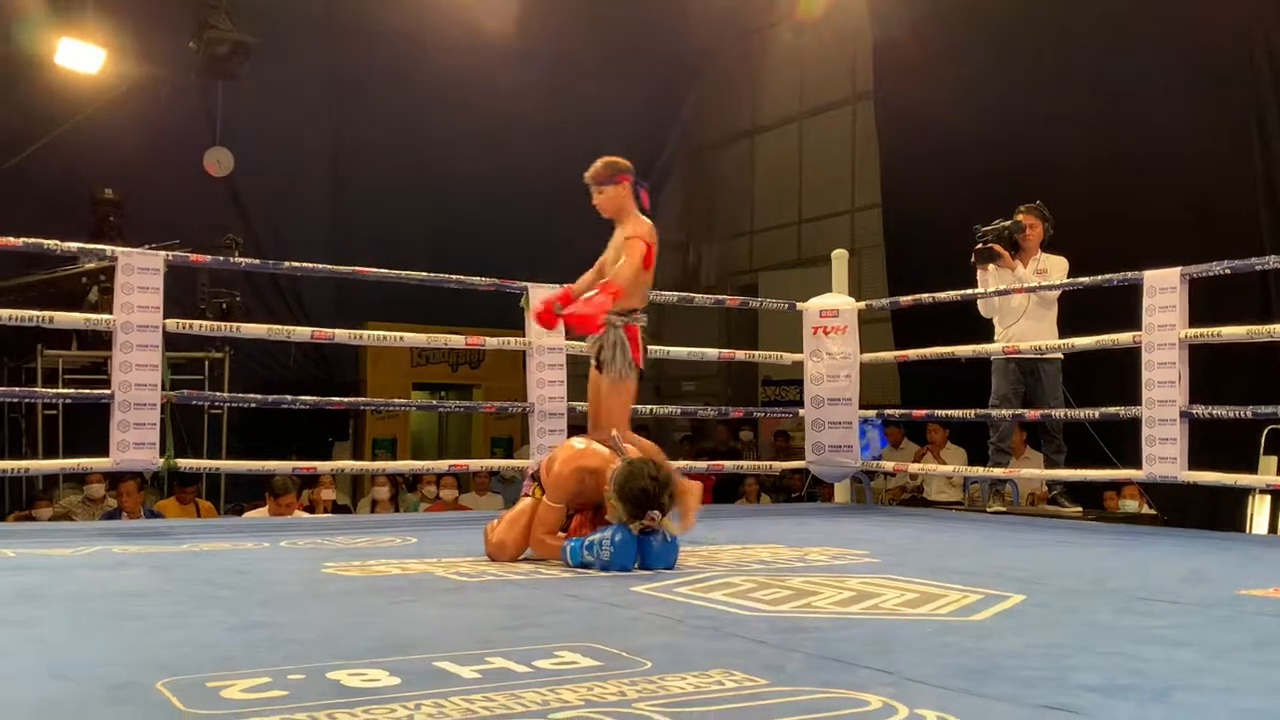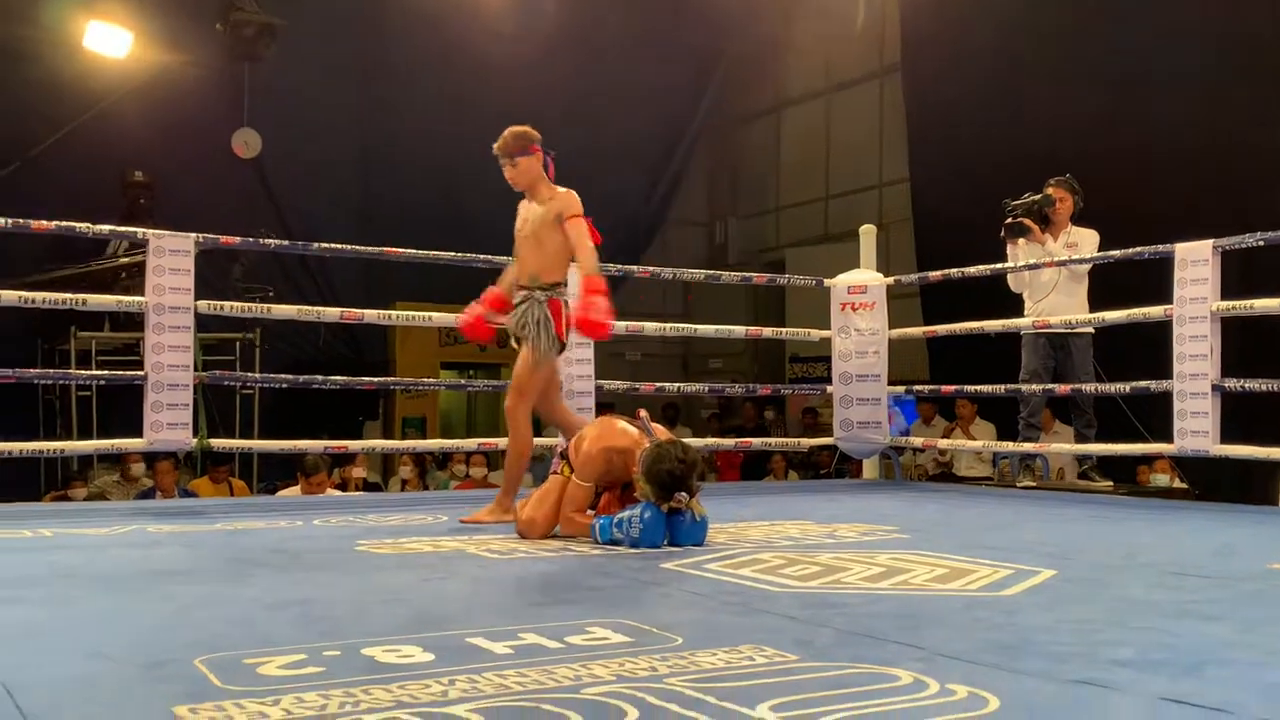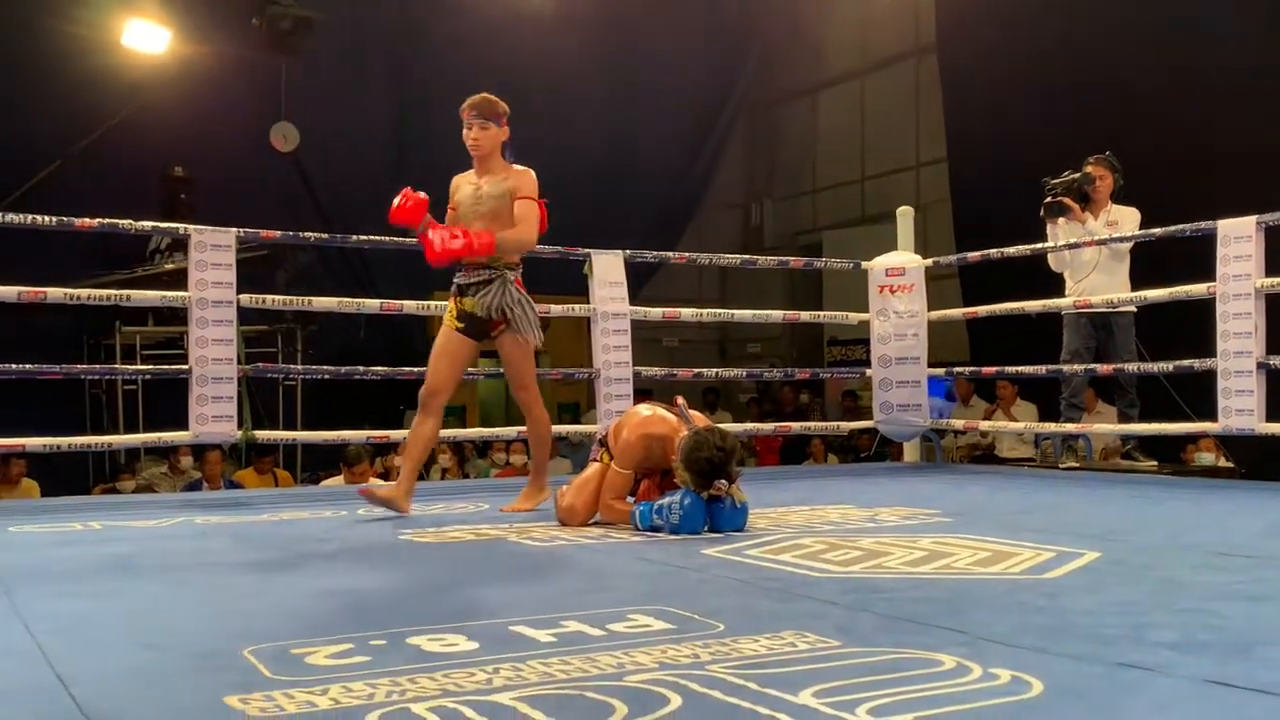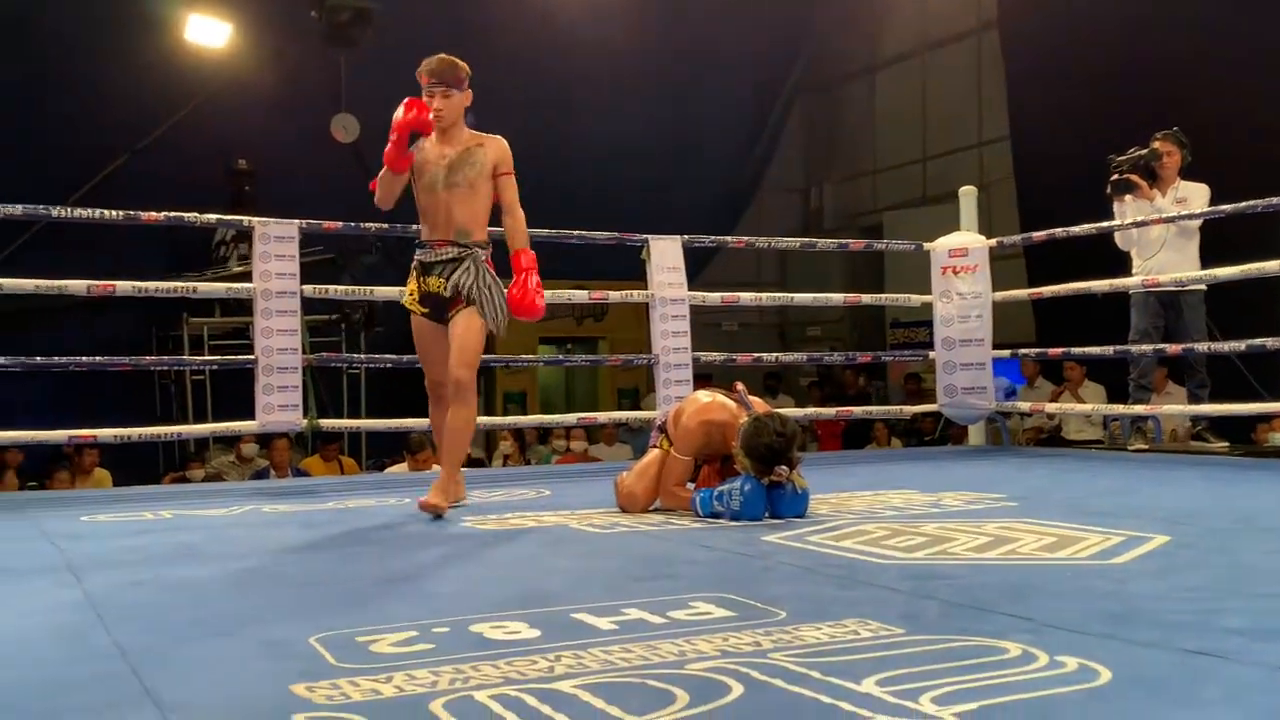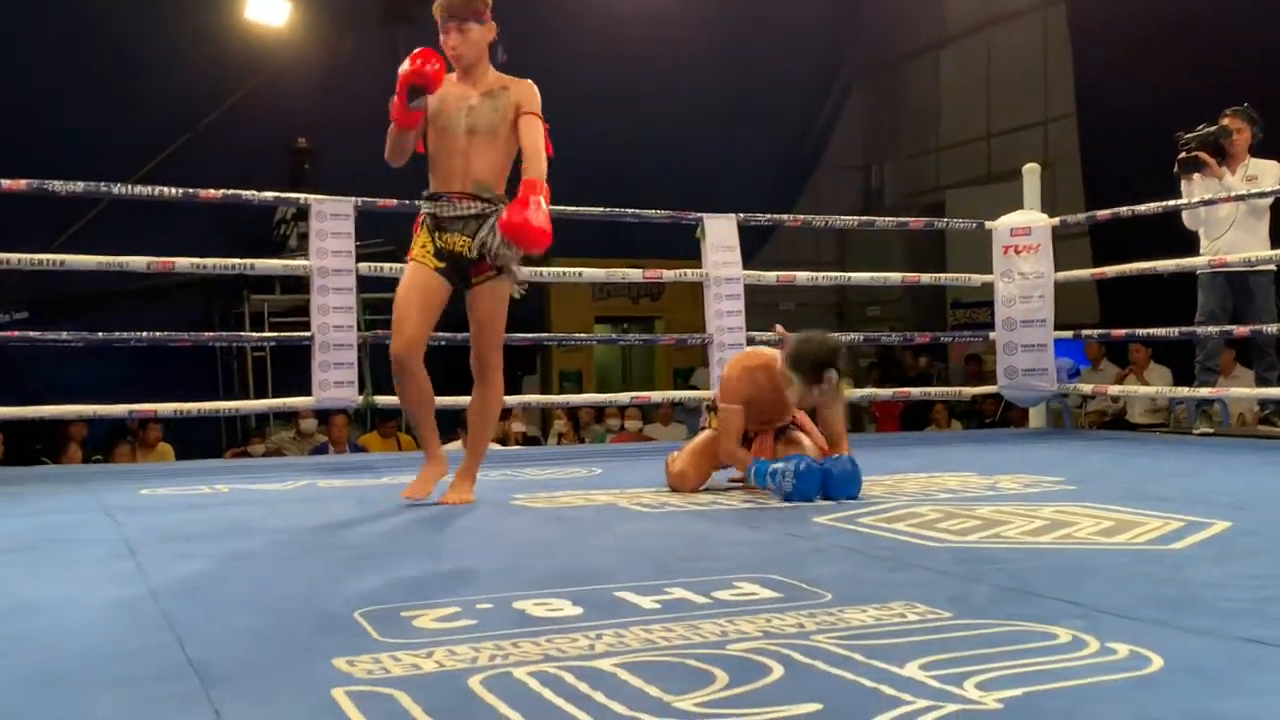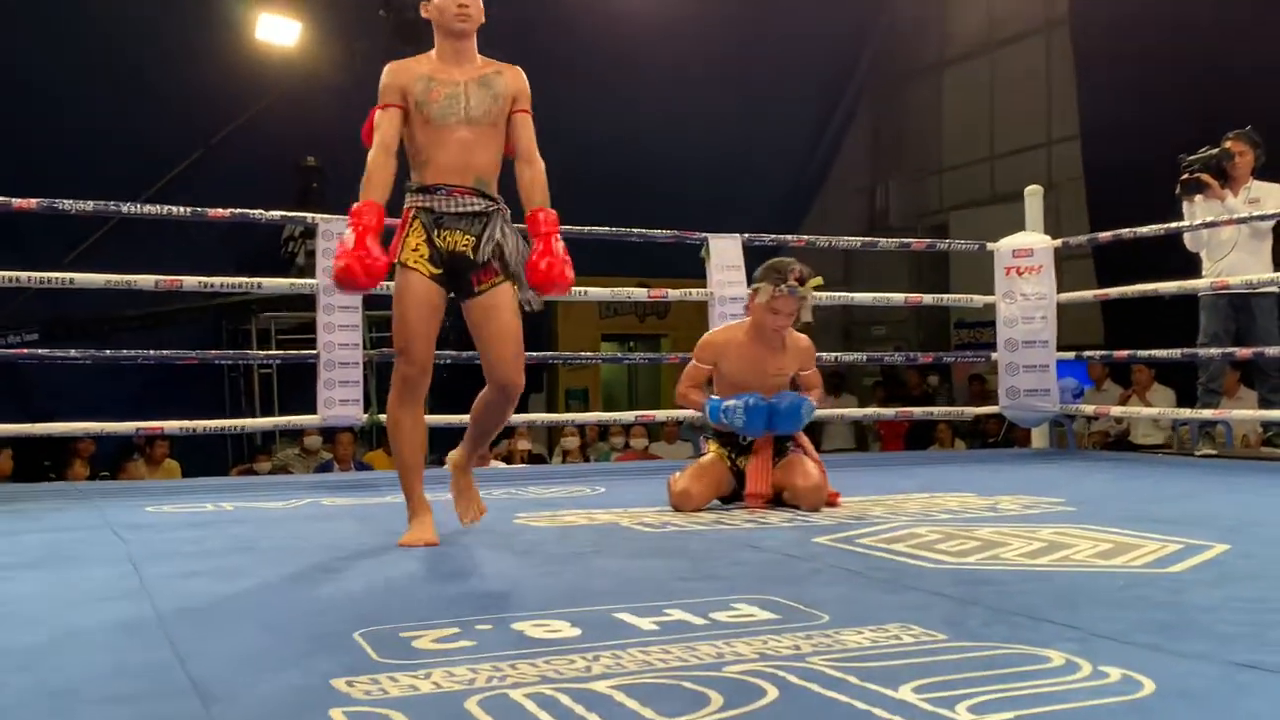
dt=0.5s
person 1, frame 1
left shoulder: (639, 228)
right shoulder: (621, 231)
left elbow: (627, 269)
right elbow: (596, 273)
left wrist: (601, 300)
right wrist: (562, 300)
left hip: (623, 334)
right hip: (607, 335)
right knee: (597, 437)
person 1, frame 2
left shoulder: (563, 200)
right shoulder: (525, 206)
left elbow: (584, 249)
left wrist: (594, 295)
right wrist: (491, 301)
left hip: (547, 311)
right hip: (526, 311)
left knee: (516, 408)
right knee: (551, 410)
left ankle: (504, 505)
person 1, frame 3
left shoulder: (521, 178)
right shoulder: (459, 183)
left elbow: (526, 237)
right elbow: (450, 241)
left wrist: (469, 242)
right wrist: (424, 225)
left hip: (504, 290)
right hip: (464, 294)
left knee: (525, 396)
right knee: (431, 395)
left ankle: (538, 484)
right ankle: (402, 488)
person 1, frame 4
left shoulder: (493, 148)
right shoulder: (415, 148)
left elbow: (512, 213)
right elbow: (383, 200)
left wrist: (527, 270)
right wrist: (400, 144)
left hip: (472, 269)
right hip: (425, 270)
left knee: (460, 380)
right knee: (437, 385)
left ankle: (444, 487)
right ankle: (452, 479)
person 1, frame 5
left shoulder: (519, 92)
right shoulder: (430, 90)
left elbow: (535, 155)
right elbow: (395, 157)
left wrist: (532, 203)
right wrist: (407, 103)
left hip: (489, 228)
right hip: (434, 227)
left knee: (486, 362)
right knee: (403, 351)
left ankle: (467, 475)
right ankle: (433, 456)
person 1, frame 6
left shoulder: (511, 79)
right shoulder: (402, 74)
left elbow: (529, 161)
right elbow: (382, 154)
left wrist: (546, 234)
right wrist: (363, 228)
left hip: (489, 226)
right hip: (426, 224)
left knee: (509, 377)
right knee: (412, 372)
left ankle: (466, 458)
right ankle: (419, 510)
person 2, frame 1
left shoulder: (1057, 263)
right shoulder: (998, 266)
left elbow: (1049, 294)
right elbow: (988, 311)
left wrist: (1014, 268)
right wrist: (983, 271)
left hip: (1045, 356)
right hip: (1007, 355)
left knee: (1052, 424)
right knee: (1001, 424)
left ankle: (1056, 490)
right ankle: (996, 491)
person 2, frame 2
left shoulder: (1087, 237)
right shoulder: (1028, 239)
left elbow: (1079, 268)
right elbow: (1017, 285)
left wrist: (1045, 242)
right wrist: (1013, 246)
left hip: (1075, 330)
right hip: (1037, 330)
left knee: (1083, 399)
right knee: (1031, 398)
left ankle: (1087, 465)
right ankle: (1026, 466)
person 2, frame 3
left shoulder: (1128, 215)
right shoulder: (1068, 219)
left elbow: (1120, 246)
right elbow: (1058, 265)
left wrist: (1085, 220)
right wrist: (1053, 225)
left hip: (1117, 309)
right hip: (1078, 309)
left knee: (1126, 378)
right knee: (1073, 378)
left ankle: (1129, 444)
right ankle: (1069, 446)
person 2, frame 4
left shoulder: (1197, 191)
right shoulder: (1135, 196)
left elbow: (1189, 223)
right elbow: (1125, 243)
left wrist: (1152, 198)
right wrist: (1120, 203)
left hip: (1187, 288)
right hip: (1146, 288)
left knee: (1195, 357)
right knee: (1141, 358)
left ankle: (1200, 425)
right ankle: (1138, 428)
person 2, frame 5
right shoulder: (1204, 174)
right elbow: (1192, 223)
left wrist: (1221, 176)
right wrist: (1187, 181)
right hip: (1214, 269)
right knee: (1208, 341)
right ankle: (1203, 411)
person 2, frame 6
right shoulder: (1205, 198)
right elbow: (1194, 245)
left wrist: (1223, 198)
right wrist: (1190, 203)
right hip: (1216, 291)
right knee: (1211, 364)
right ankle: (1205, 434)
person 3, frame 1
left shoulder: (647, 473)
right shoulder: (571, 471)
right elbow: (540, 539)
left hip: (592, 504)
right hip: (548, 488)
right knee: (502, 548)
right ankle: (500, 524)
person 3, frame 2
left shoulder: (670, 450)
right shoulder: (599, 451)
right elbow: (568, 518)
left wrist: (685, 506)
right wrist: (615, 529)
left hip: (622, 480)
right hip: (575, 465)
right knee: (531, 526)
right ankle: (527, 504)
person 3, frame 3
left shoulder: (709, 437)
right shoulder: (638, 438)
right elbow: (608, 505)
left wrist: (729, 492)
right wrist: (653, 515)
right hip: (614, 453)
right knee: (572, 513)
right ankle: (566, 492)
person 3, frame 4
left shoulder: (770, 424)
right shoulder: (698, 424)
right elbow: (668, 492)
left wrist: (787, 481)
right wrist: (713, 501)
left hip: (720, 450)
right hip: (674, 438)
right knee: (632, 499)
right ankle: (627, 479)
person 3, frame 5
left shoulder: (821, 381)
right shoulder: (742, 370)
left elbow: (838, 439)
right elbow: (728, 447)
left hip: (780, 429)
right hip: (727, 423)
right knee: (681, 478)
right ankle: (677, 457)
person 3, frame 6
left shoulder: (801, 347)
right shoulder: (718, 342)
left elbow: (815, 390)
right elbow: (683, 391)
left wrist: (805, 407)
right wrist: (721, 409)
left hip: (778, 444)
right hip: (728, 444)
left knee: (814, 495)
right knee: (684, 498)
left ankle: (767, 491)
right ankle: (729, 485)
